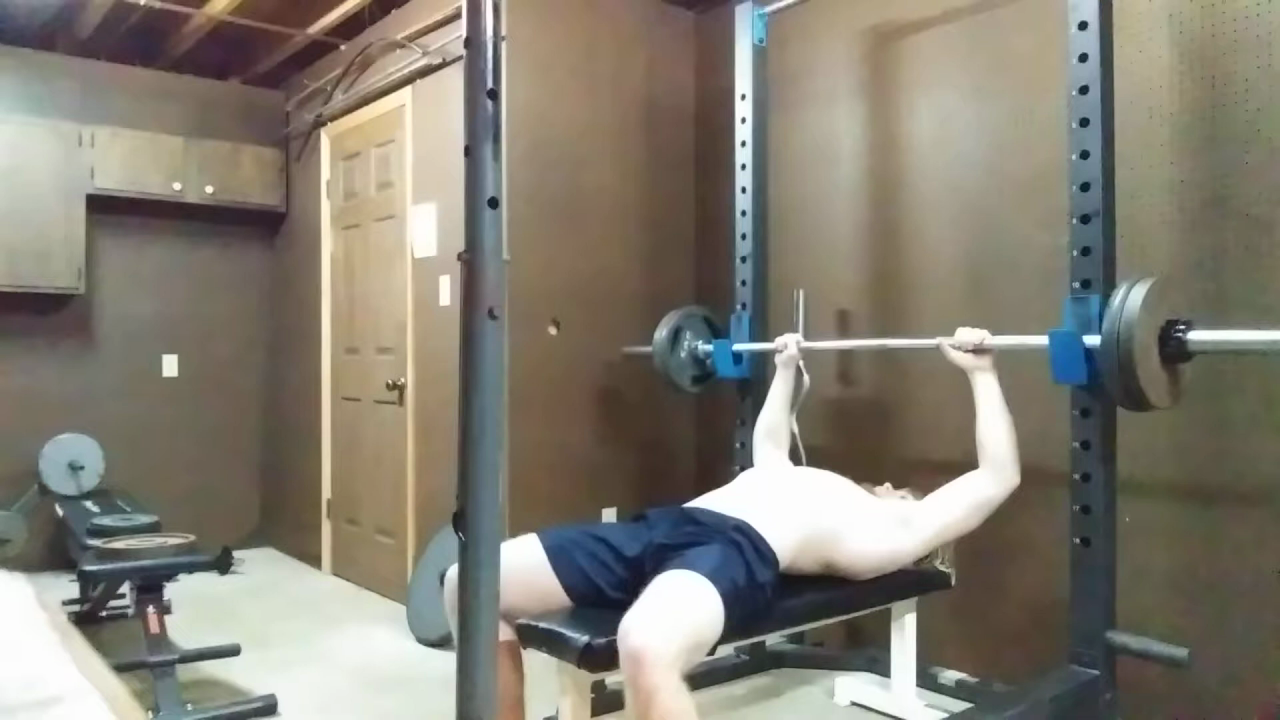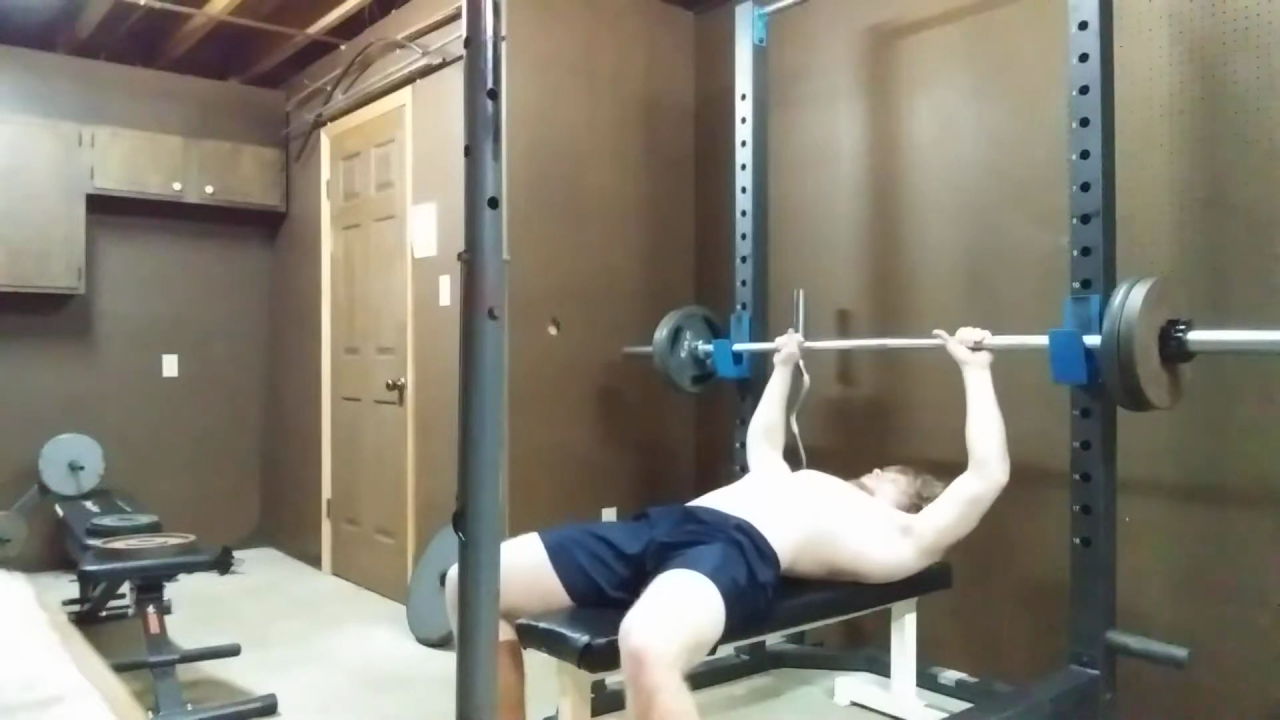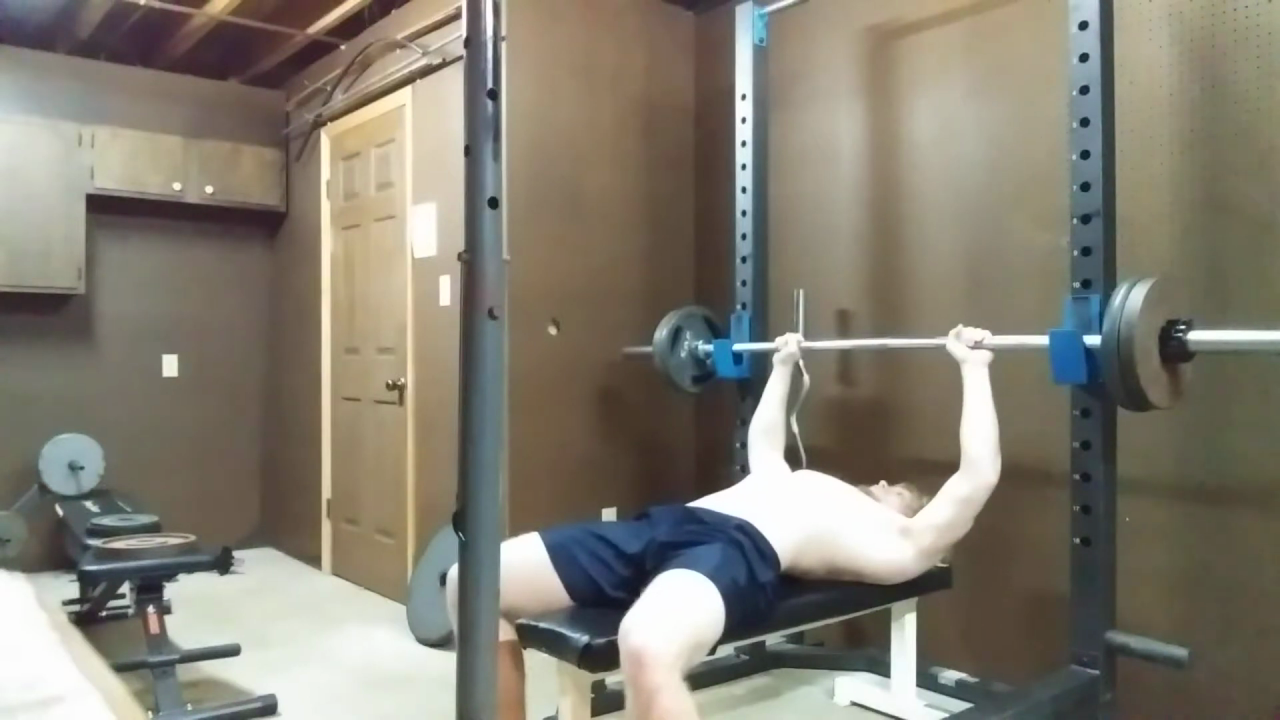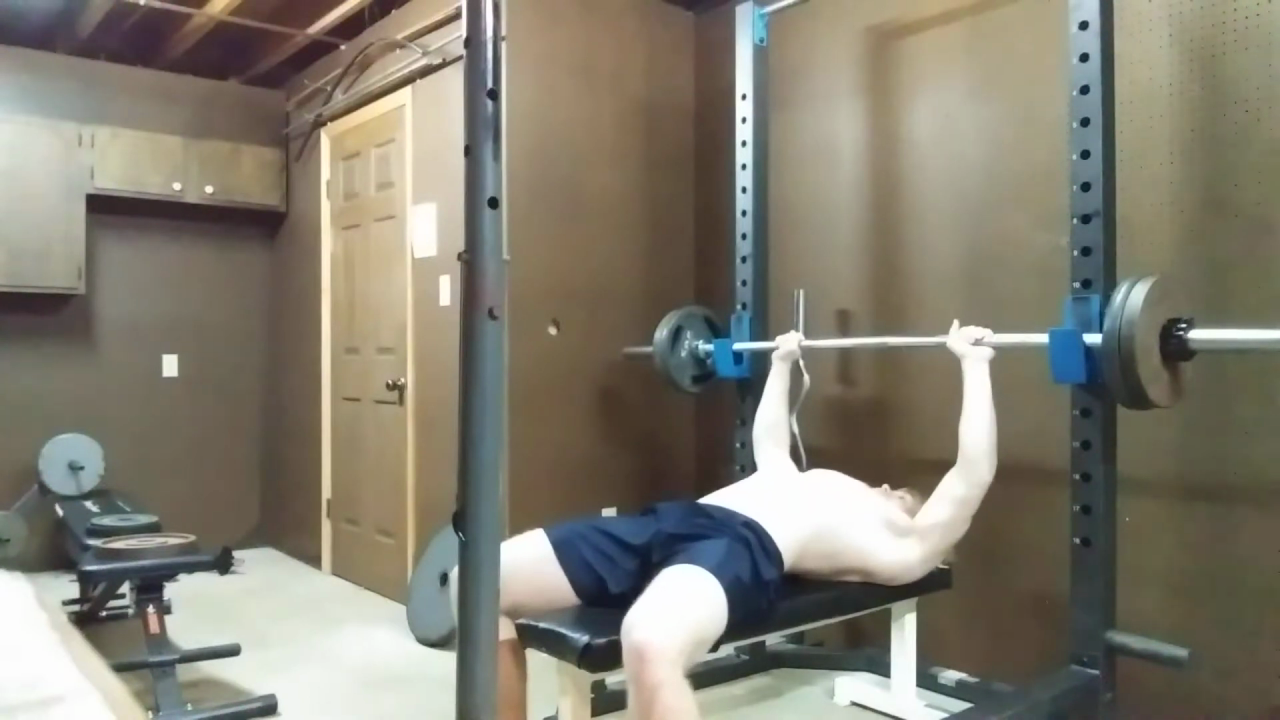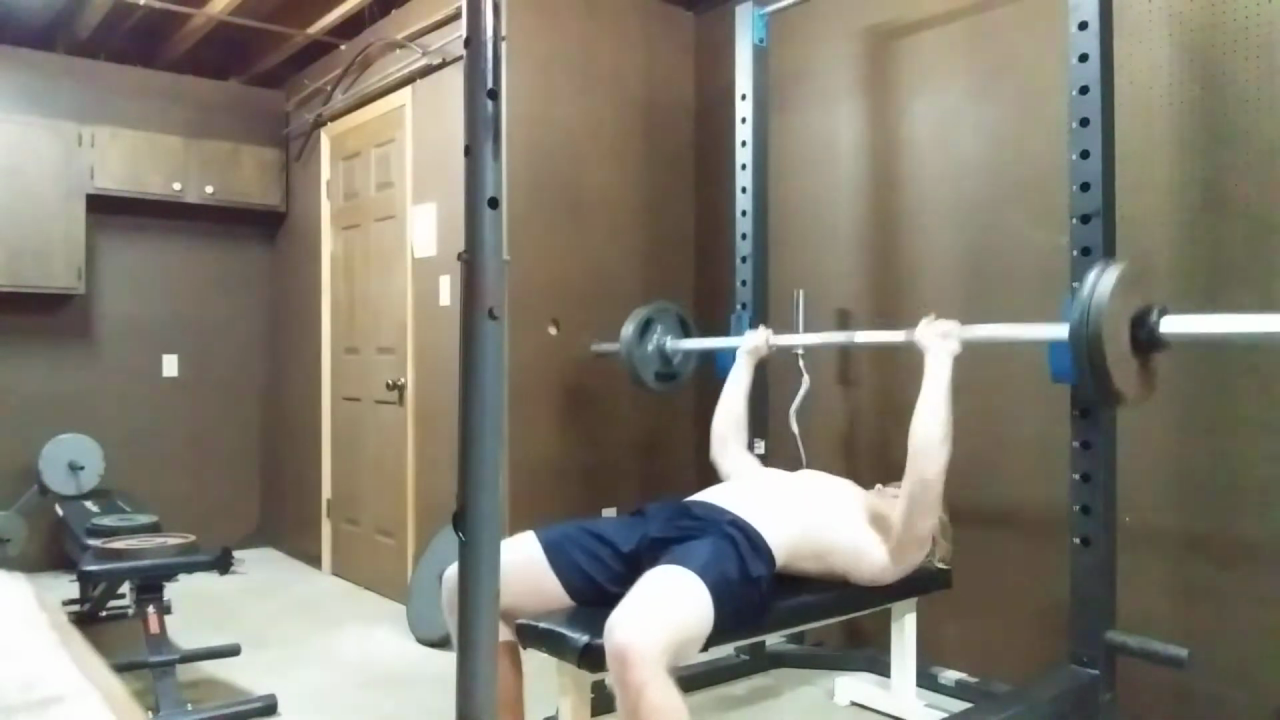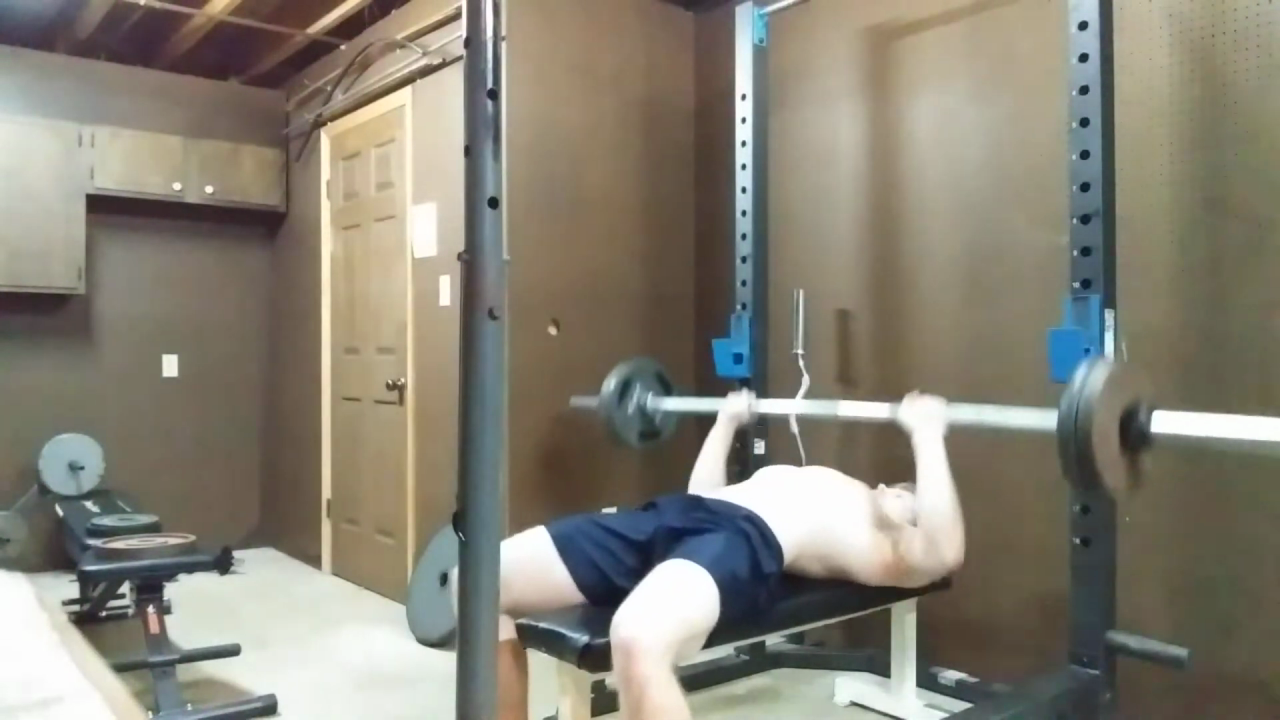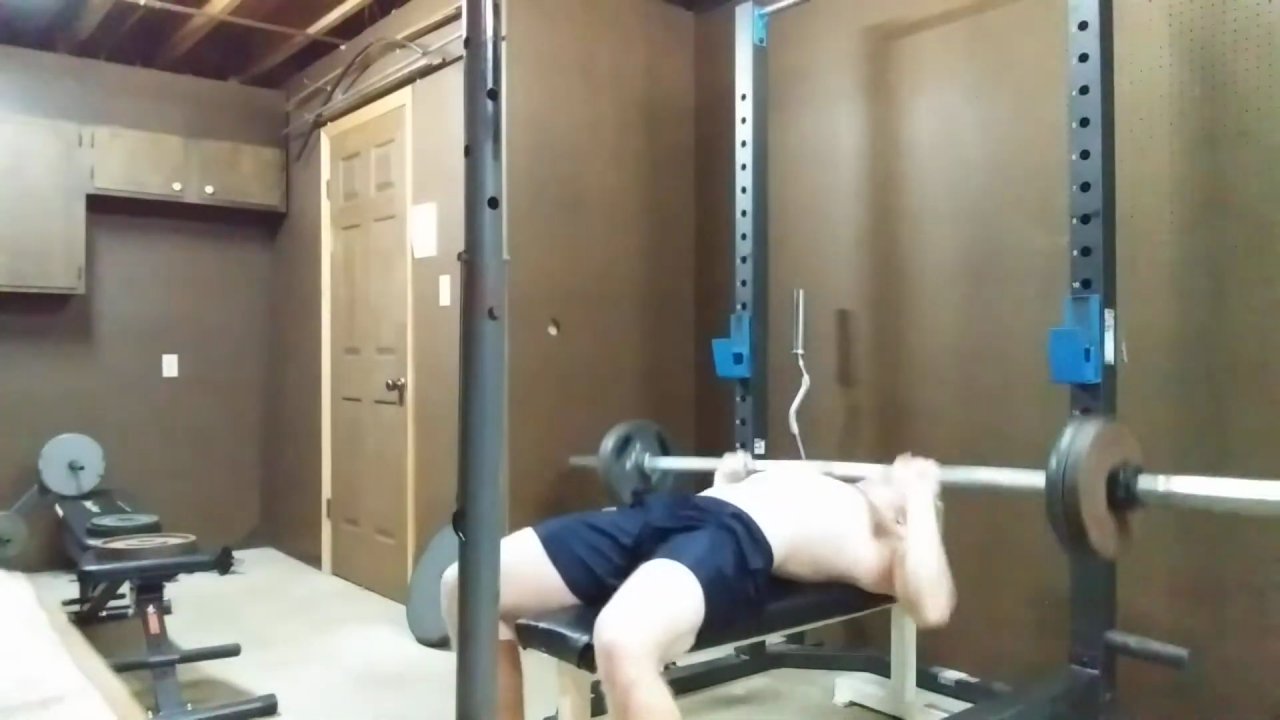
dt=0.7s
person 1, frame 1
left shoulder: (901, 529)
right shoulder: (811, 498)
left elbow: (998, 476)
right elbow: (768, 447)
left wrist: (980, 373)
right wrist: (785, 369)
left hip: (741, 551)
right hip: (669, 526)
left knee: (645, 647)
person 1, frame 2
left shoulder: (902, 537)
right shoulder: (815, 496)
left elbow: (988, 474)
right elbow: (761, 444)
left wrist: (974, 370)
right wrist: (783, 365)
left hip: (742, 550)
right hip: (671, 525)
left knee: (647, 648)
person 1, frame 3
left shoulder: (904, 544)
right shoulder: (809, 497)
left elbow: (977, 476)
right elbow: (763, 447)
left wrist: (973, 368)
right wrist: (783, 367)
right hip: (671, 525)
left knee: (647, 648)
person 1, frame 4
left shoulder: (906, 546)
right shoulder: (811, 496)
left elbow: (974, 474)
right elbow: (769, 444)
left wrist: (973, 364)
right wrist: (782, 363)
right hip: (674, 522)
left knee: (648, 645)
person 1, frame 5
left shoulder: (888, 554)
right shoulder: (822, 513)
left elbow: (928, 477)
right elbow: (728, 452)
left wrist: (937, 362)
right wrist: (745, 360)
left knee: (633, 648)
right knee: (465, 584)
person 1, frame 6
left shoulder: (893, 551)
right shoulder: (834, 505)
left elbow: (943, 552)
right elbow: (705, 491)
left wrist: (927, 437)
right wrist: (726, 421)
left knee: (637, 642)
person 1, frame 7
left shoulder: (888, 553)
right shoulder: (836, 507)
left elbow: (933, 608)
left wrist: (920, 496)
right wrist: (725, 478)
left knee: (623, 643)
right knee: (466, 583)
